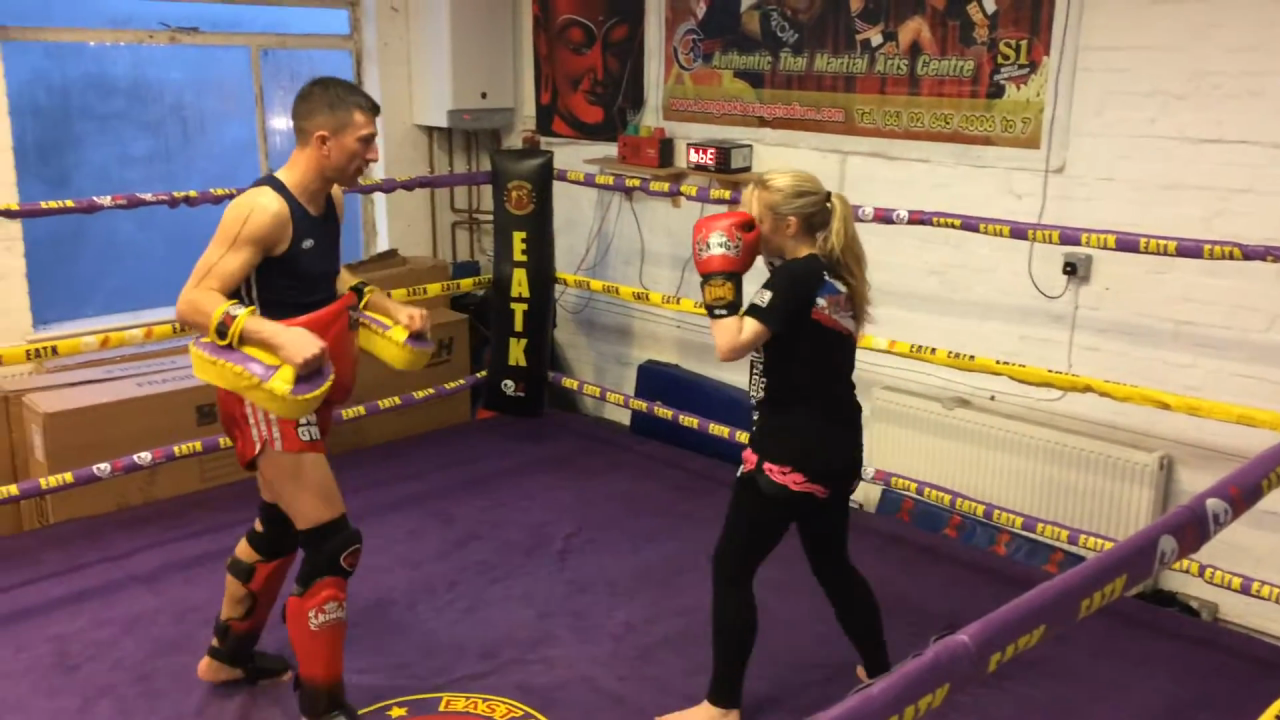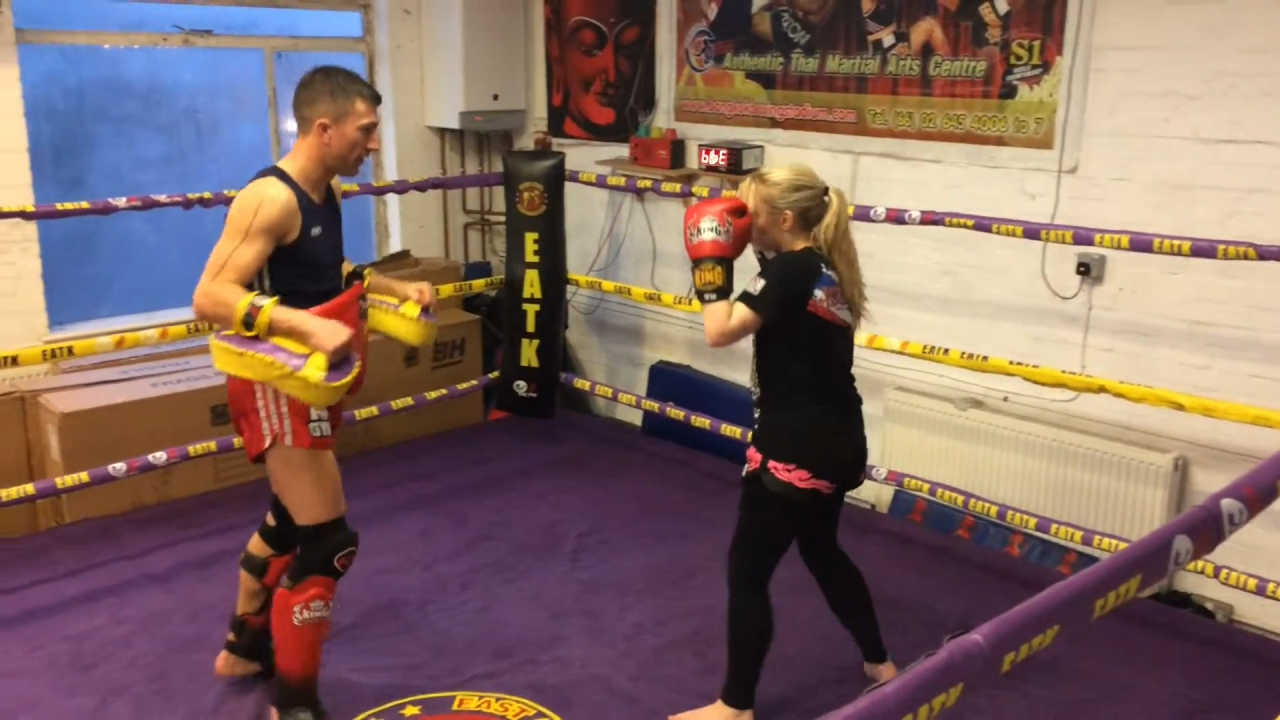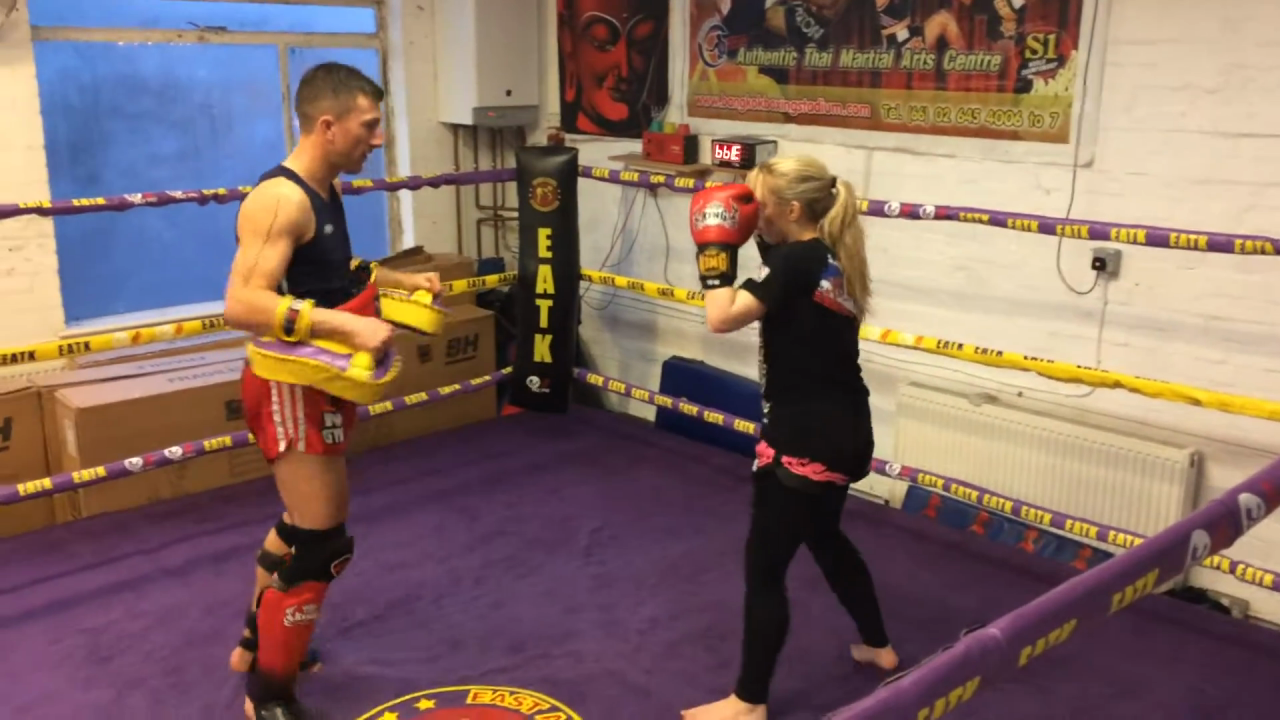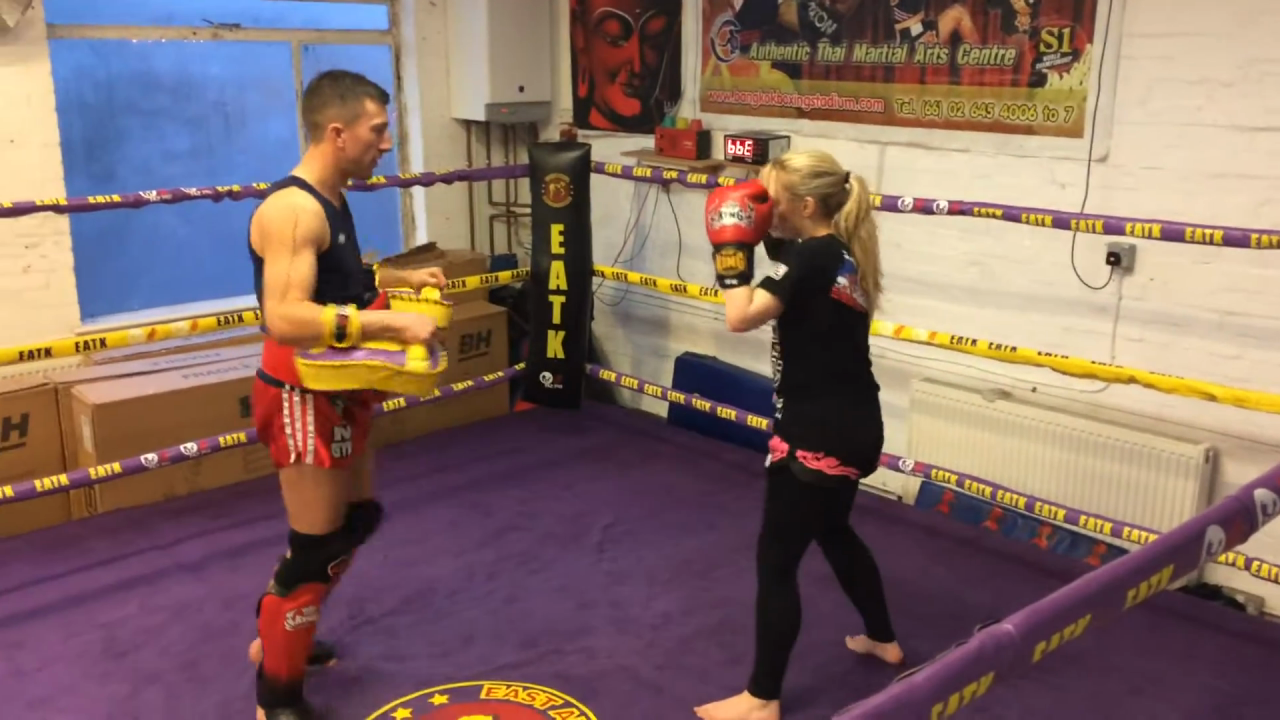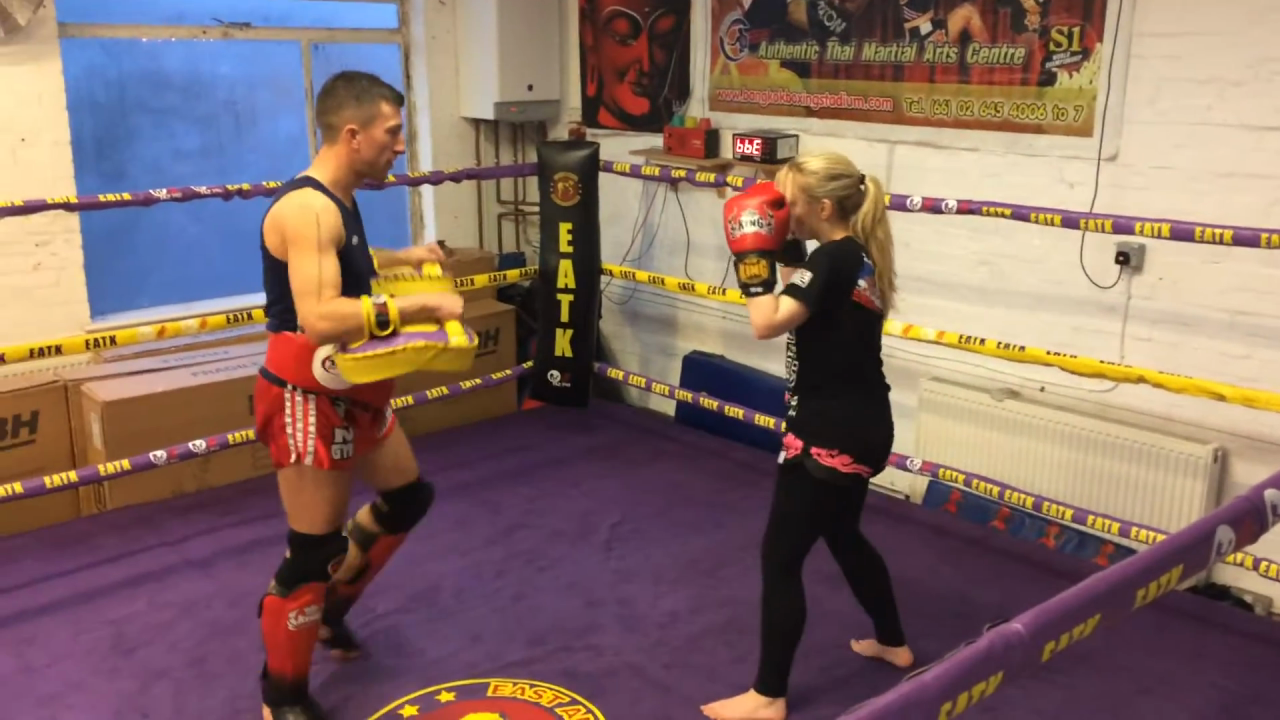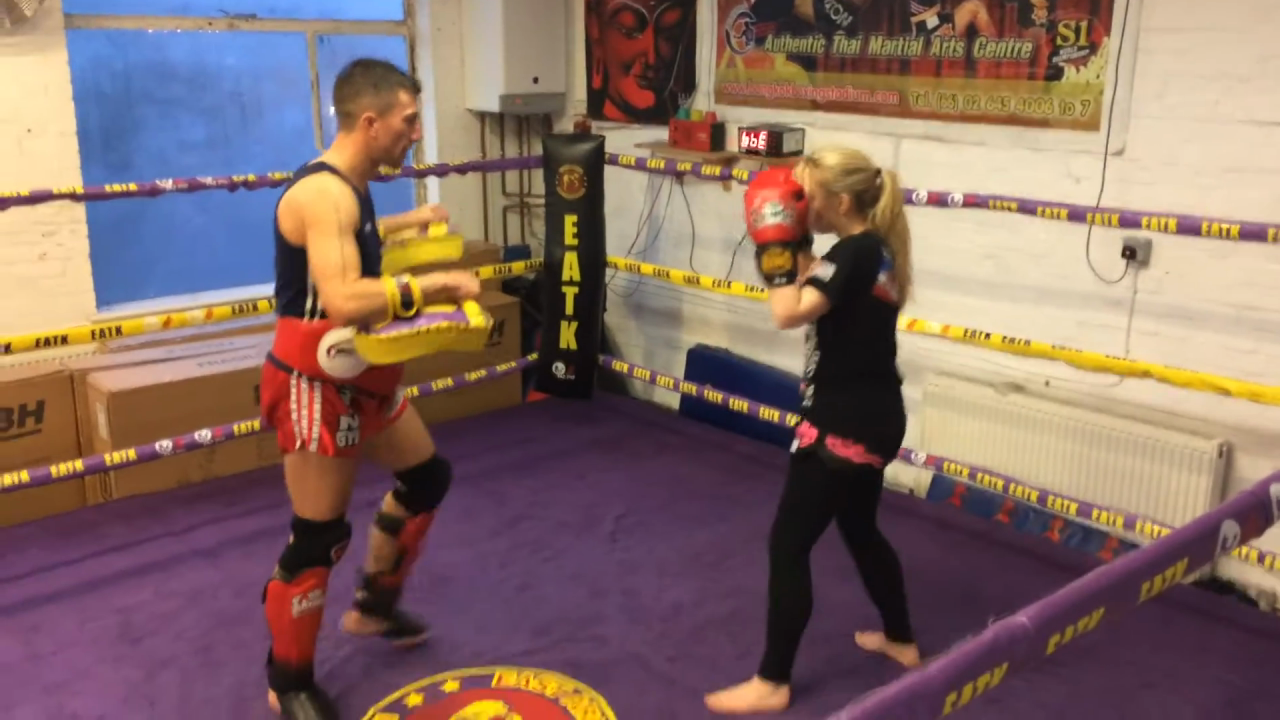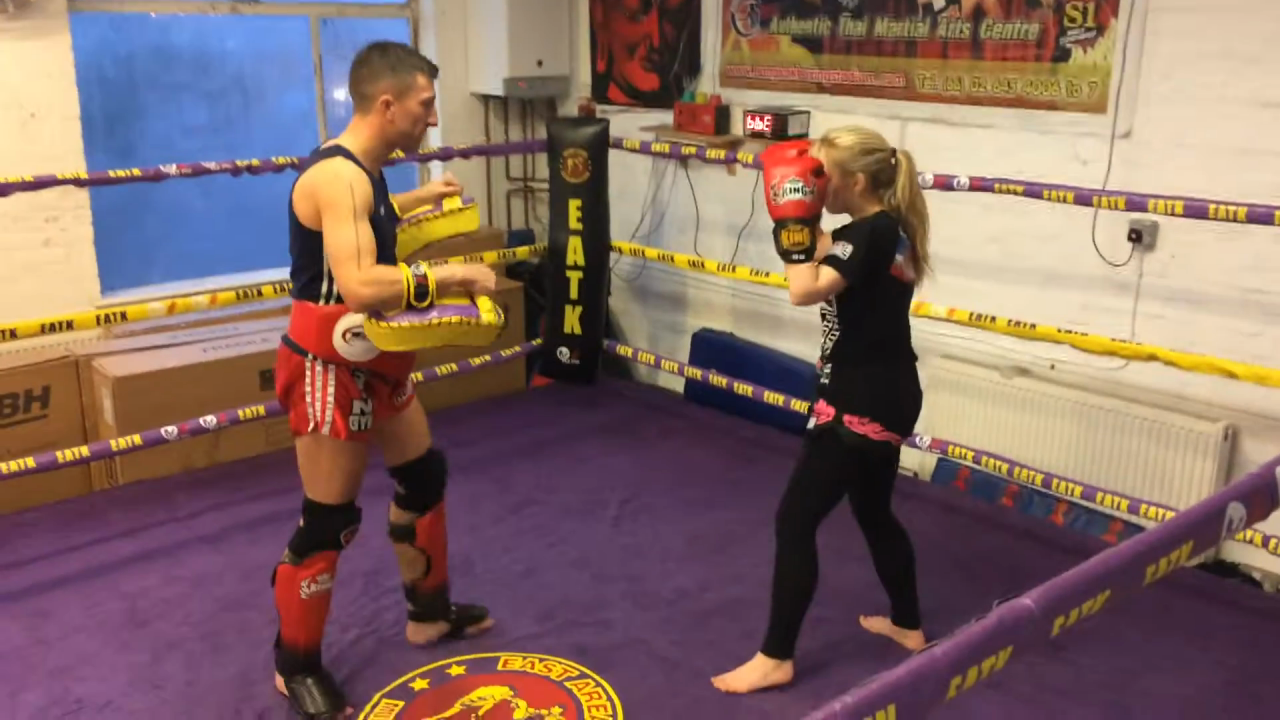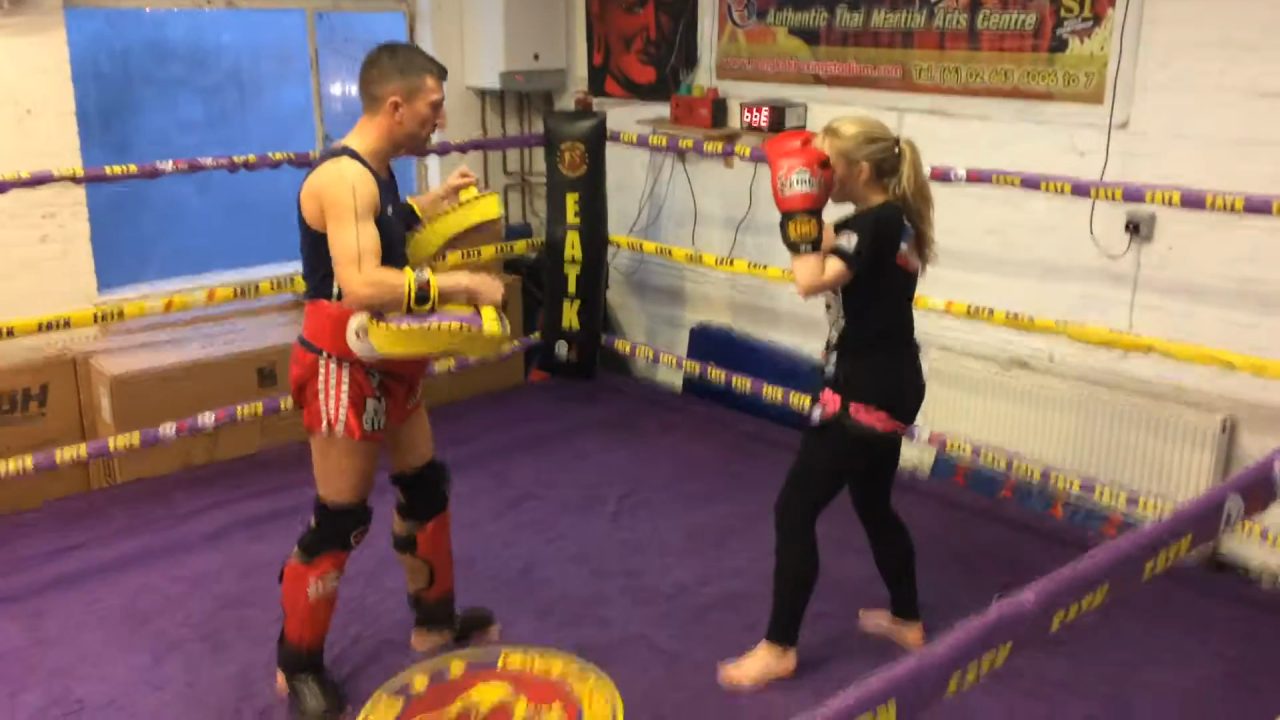
dt=0.1s
person 1, frame 1
left shoulder: (331, 200)
right shoulder: (263, 210)
right elbow: (192, 303)
left wrist: (391, 308)
right wrist: (277, 335)
left knee: (280, 527)
right knee: (333, 545)
left ankle: (230, 651)
person 1, frame 2
left shoulder: (323, 190)
right shoulder: (268, 199)
right elbow: (211, 297)
left wrist: (391, 288)
right wrist: (304, 324)
right hip: (278, 389)
left knee: (290, 519)
right knee: (326, 542)
left ankle: (244, 643)
person 1, frame 3
left shoulder: (326, 187)
right shoulder: (280, 200)
right elbow: (242, 304)
left wrist: (400, 279)
right wrist: (342, 325)
left hip: (323, 386)
right hip: (292, 390)
left knee: (306, 522)
right knee: (321, 547)
left ankle: (258, 642)
person 1, frame 4
left shoulder: (328, 197)
right shoulder: (293, 209)
right elbow: (288, 318)
left wrist: (397, 277)
right wrist: (391, 321)
left hip: (342, 391)
right hip: (304, 398)
left knee: (357, 518)
right knee: (315, 549)
left ankle: (278, 635)
person 1, frame 5
left shoulder: (338, 198)
right shoulder: (308, 209)
right elbow: (321, 319)
left wrist: (396, 259)
right wrist: (421, 305)
left hip: (352, 389)
right hip: (307, 397)
left knee: (407, 497)
right knee: (314, 549)
left ankle: (325, 612)
person 1, frame 6
left shoulder: (348, 185)
right shoulder: (323, 194)
right elbow: (345, 300)
left wrist: (403, 226)
right wrist: (441, 284)
left hip: (361, 374)
right hip: (315, 384)
left knee: (426, 476)
right knee: (318, 537)
left ankle: (374, 602)
person 1, frame 7
left shoulder: (361, 167)
right shoulder: (338, 177)
right elbow: (362, 286)
left wrist: (419, 198)
right wrist: (457, 277)
left hip: (374, 358)
right hip: (329, 366)
left knee: (424, 476)
right knee: (329, 522)
left ankle: (429, 610)
right ankle: (296, 666)
person 1, frame 8
left shoulder: (376, 170)
right shoulder: (343, 179)
right elbow: (361, 287)
left wrist: (439, 196)
right wrist: (463, 284)
left hip: (389, 362)
right hip: (343, 369)
left knee: (425, 490)
right knee: (340, 521)
left ankle: (435, 618)
right ankle: (298, 664)
person 2, frame 1
left shoulder: (794, 278)
right shoulder: (832, 274)
left elbow: (729, 345)
left wrist: (718, 276)
right wrist: (764, 266)
left hip: (790, 453)
right hip: (837, 449)
left knee: (730, 568)
right knee: (831, 562)
right ankle: (880, 673)
person 2, frame 2
left shoulder: (790, 271)
right shoulder: (826, 267)
left elbow: (718, 331)
left wrist: (710, 260)
right wrist: (759, 253)
left hip: (793, 446)
right hip: (838, 441)
left knee: (747, 570)
right knee: (821, 550)
right ankle: (878, 661)
person 2, frame 3
left shoulder: (795, 261)
right shoulder: (831, 258)
left elbow: (721, 317)
left wrist: (715, 247)
right wrist: (761, 242)
left hip: (803, 439)
right hip: (845, 432)
left knee: (764, 567)
right knee: (825, 537)
right ankle: (878, 645)
person 2, frame 4
left shoulder: (812, 256)
right shoulder: (843, 253)
left elbow: (741, 316)
left wrist: (730, 245)
right wrist: (774, 241)
left hip: (817, 434)
right hip: (853, 426)
left knee: (776, 560)
right knee: (834, 531)
right ankle: (883, 639)
person 2, frame 5
left shoulder: (832, 260)
right shoulder: (858, 255)
left elbow: (767, 323)
right elbow: (810, 289)
left wrist: (750, 252)
right wrist: (781, 246)
left hip: (829, 432)
right hip: (863, 426)
left knee: (781, 557)
right knee: (842, 533)
right ankle: (893, 643)
person 2, frame 6
left shoulder: (853, 255)
right shoulder: (873, 249)
left elbow: (788, 313)
right elbow: (815, 284)
left wrist: (774, 243)
right wrist: (792, 241)
left hip: (844, 424)
right hip: (873, 418)
left knee: (788, 544)
right knee: (860, 528)
right ankle: (900, 640)
person 2, frame 7
left shoulder: (870, 234)
right shoulder: (888, 228)
left elbow: (805, 289)
right elbow: (827, 261)
left wrist: (791, 219)
right wrist: (805, 217)
left hip: (860, 402)
right hip: (887, 397)
left knee: (796, 520)
right knee: (873, 510)
left ankle: (775, 659)
right ankle: (907, 624)
person 2, frame 8
left shoulder: (875, 224)
right shoulder: (891, 218)
left elbow: (812, 281)
right elbow: (831, 253)
left wrist: (798, 210)
right wrist: (807, 211)
left hip: (865, 393)
right hip: (887, 387)
left knee: (795, 510)
right knee: (873, 504)
left ankle: (778, 648)
right ankle: (906, 620)
